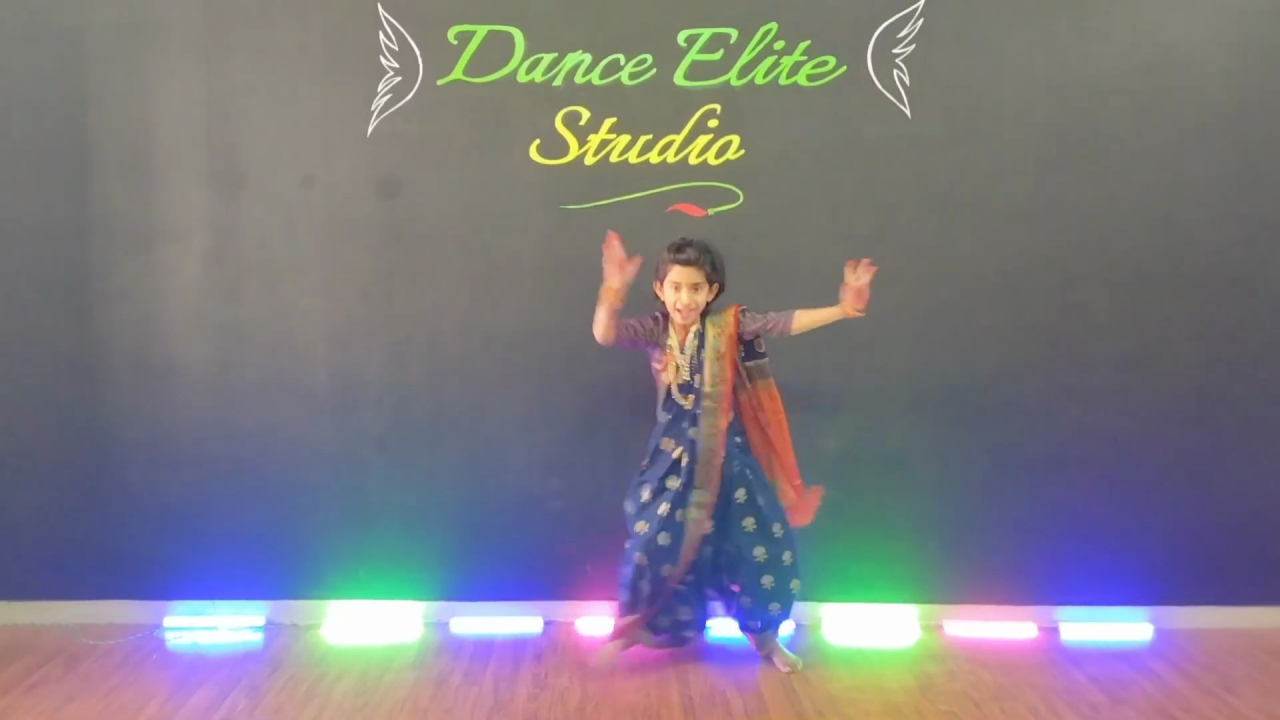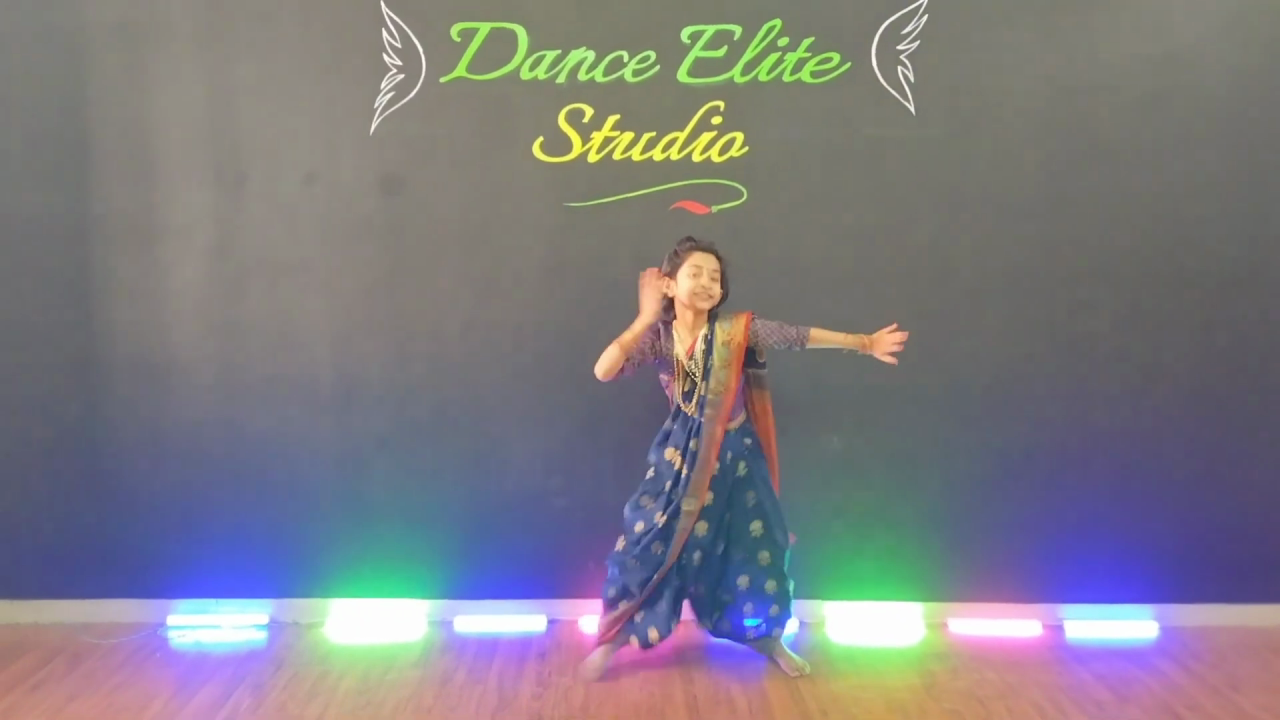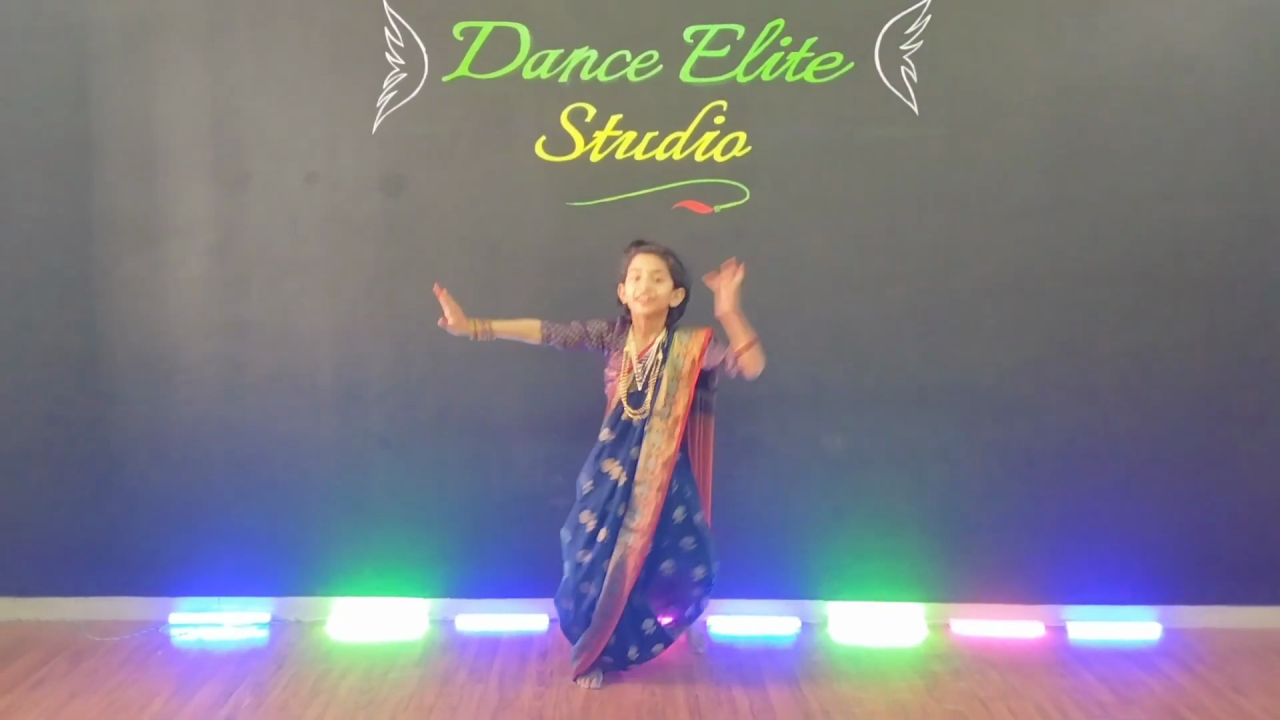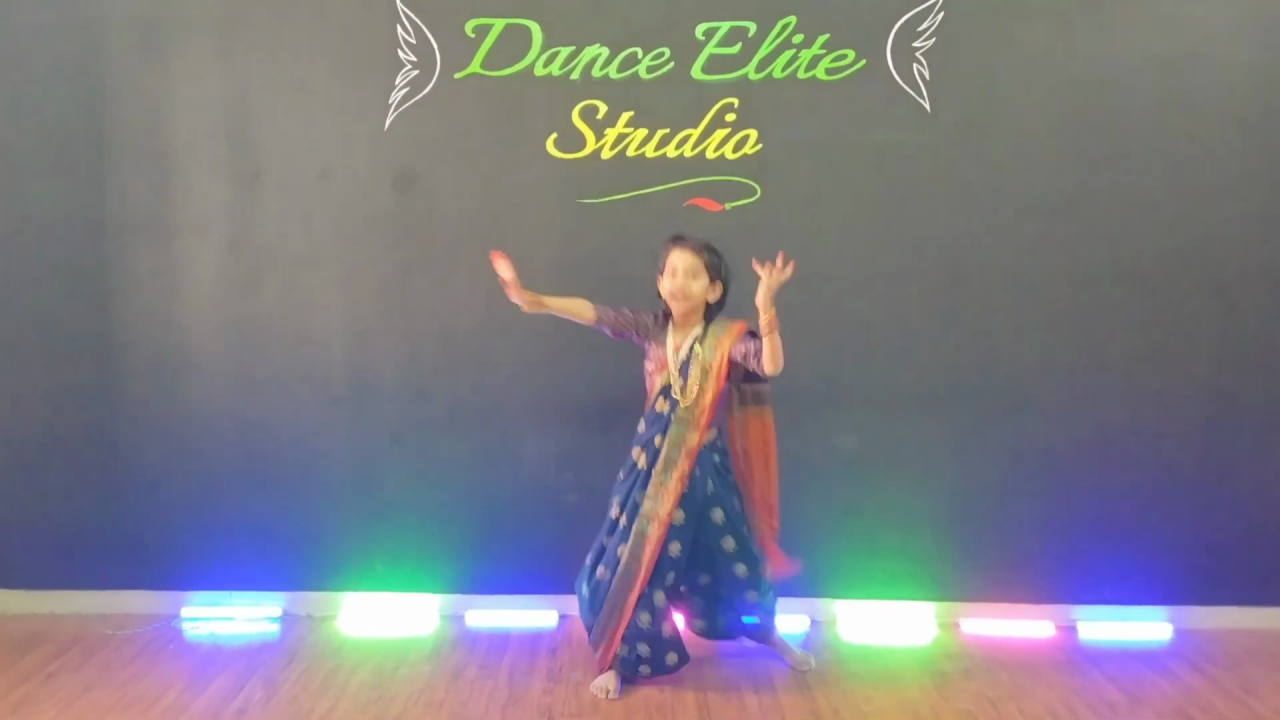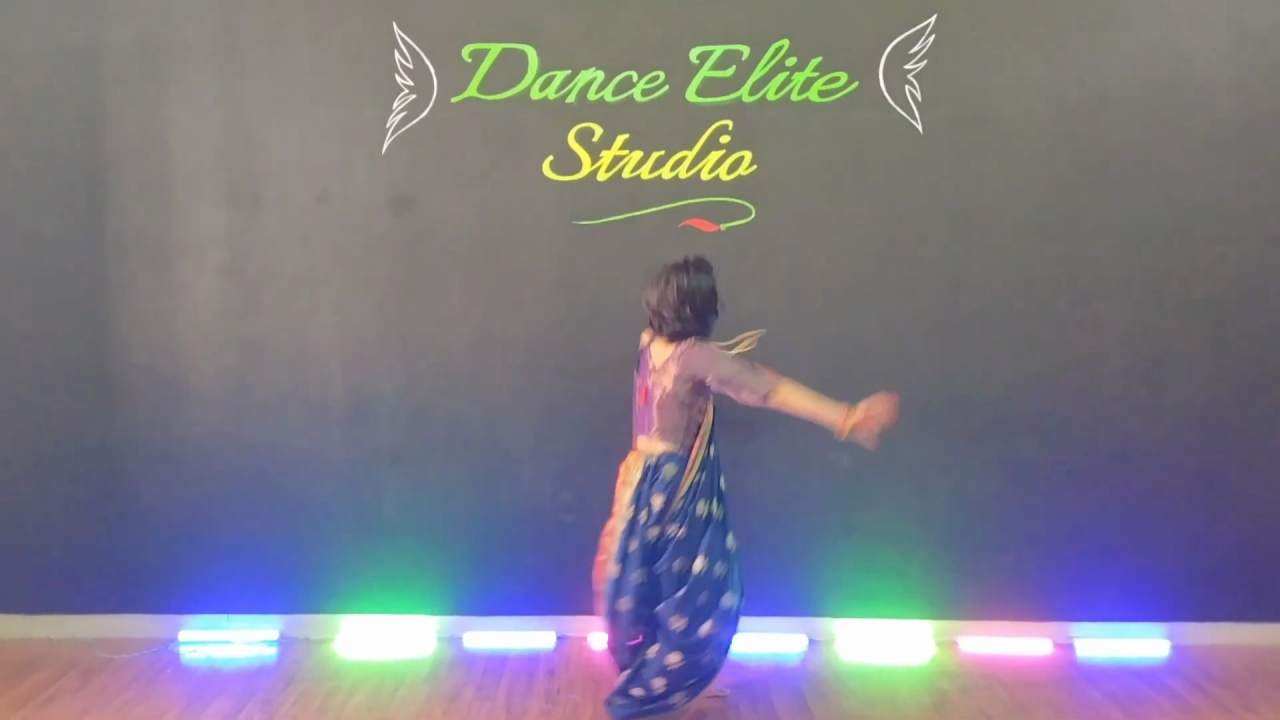
dt=1s
person 1, frame 1
left shoulder: (731, 325)
right shoulder: (652, 330)
left elbow: (785, 323)
right elbow: (604, 335)
left wrist: (843, 307)
right wrist: (613, 291)
left hip: (728, 456)
right hip: (674, 458)
left knee: (757, 544)
right knee: (658, 542)
left ankle: (764, 635)
right ankle: (633, 627)
person 1, frame 2
left shoulder: (738, 330)
right shoulder: (656, 338)
left elbow: (797, 336)
right elbow: (603, 372)
left wrist: (862, 344)
right wrist: (643, 322)
left hip: (734, 458)
right hip: (677, 457)
left knee: (756, 548)
right knee: (644, 544)
left ankle: (766, 638)
right ankle: (612, 636)
person 1, frame 3
left shoulder: (692, 345)
right shoulder: (605, 333)
left elbow: (752, 367)
right elbow: (542, 331)
left wrist: (732, 319)
right wrist: (473, 325)
left hip: (666, 472)
right hip: (611, 467)
left knee: (684, 562)
right knee: (594, 560)
left ankle: (681, 623)
right ankle: (594, 651)
person 1, frame 4
left shoulder: (730, 338)
right shoulder: (653, 328)
left elbow: (771, 365)
right elbow: (598, 316)
left wrist: (767, 308)
right wrist: (530, 299)
left hip: (705, 467)
right hip: (651, 466)
left knee: (738, 560)
right knee: (624, 563)
left ankle: (767, 634)
right ankle: (618, 660)
person 1, frame 5
left shoulder: (654, 346)
right shoulder: (702, 356)
right elbow: (768, 390)
right wrist: (843, 418)
left hip: (650, 479)
right hip: (682, 486)
left knee: (677, 594)
right knee: (703, 603)
